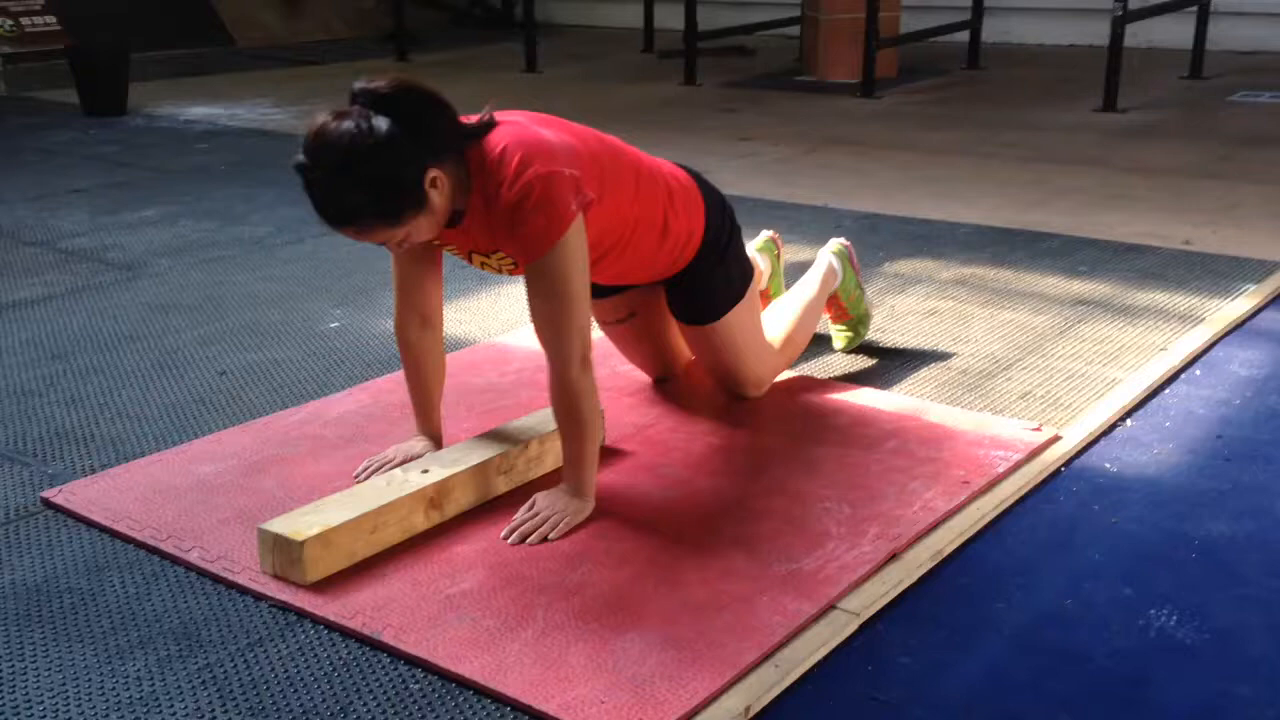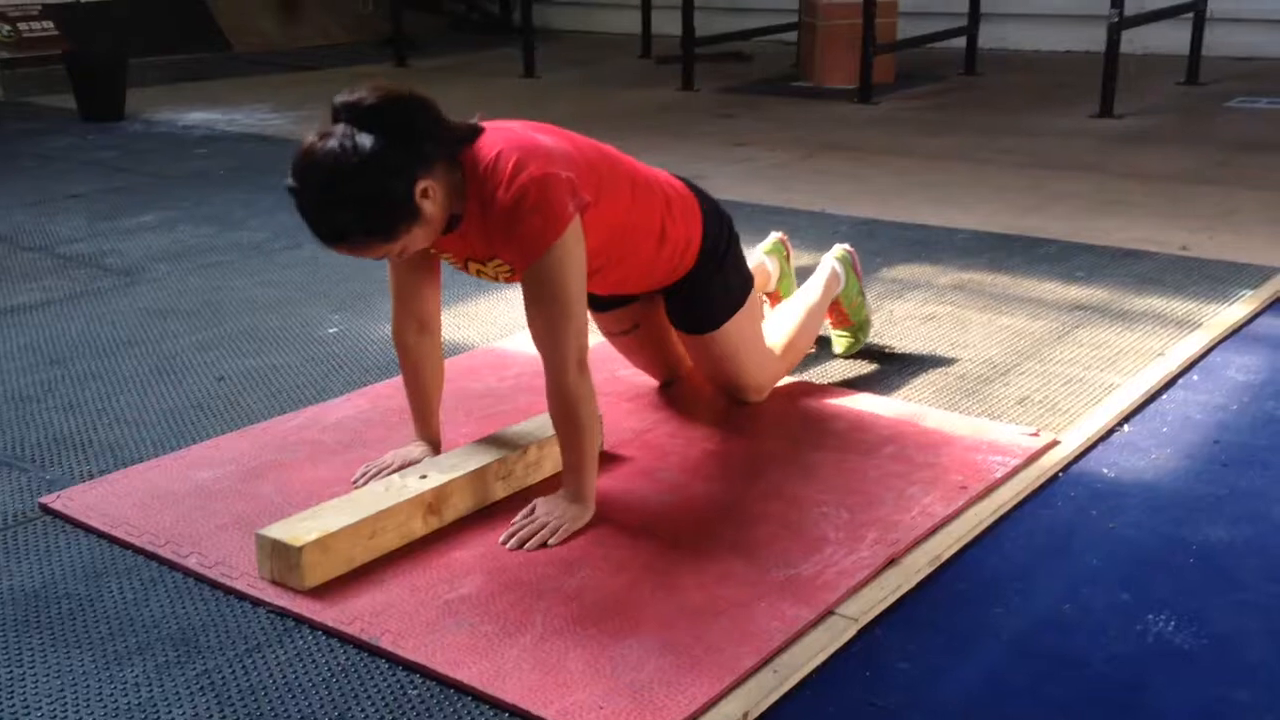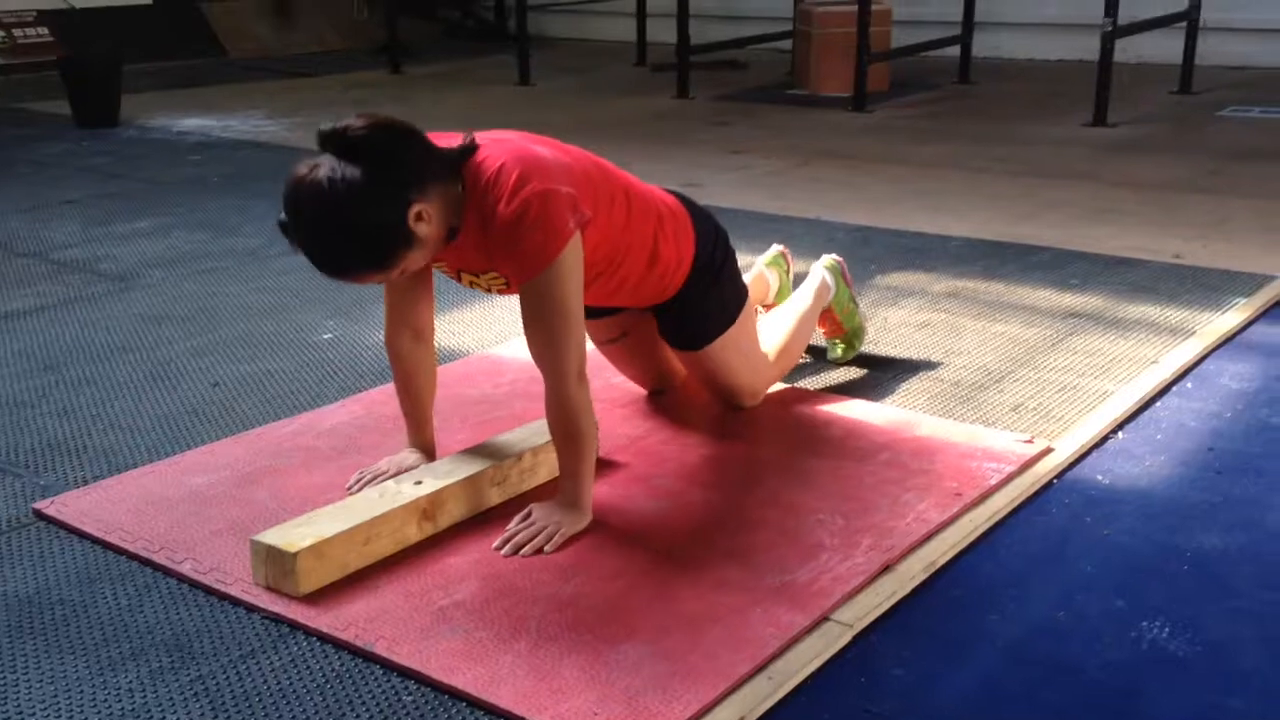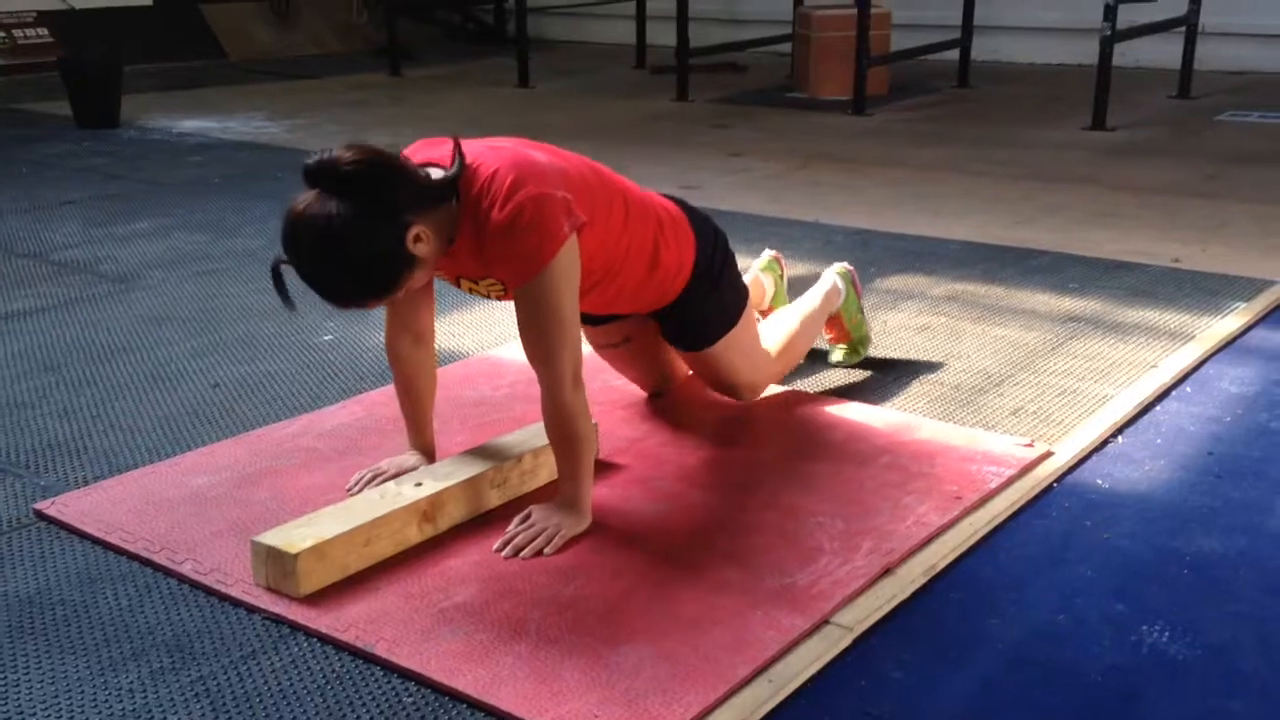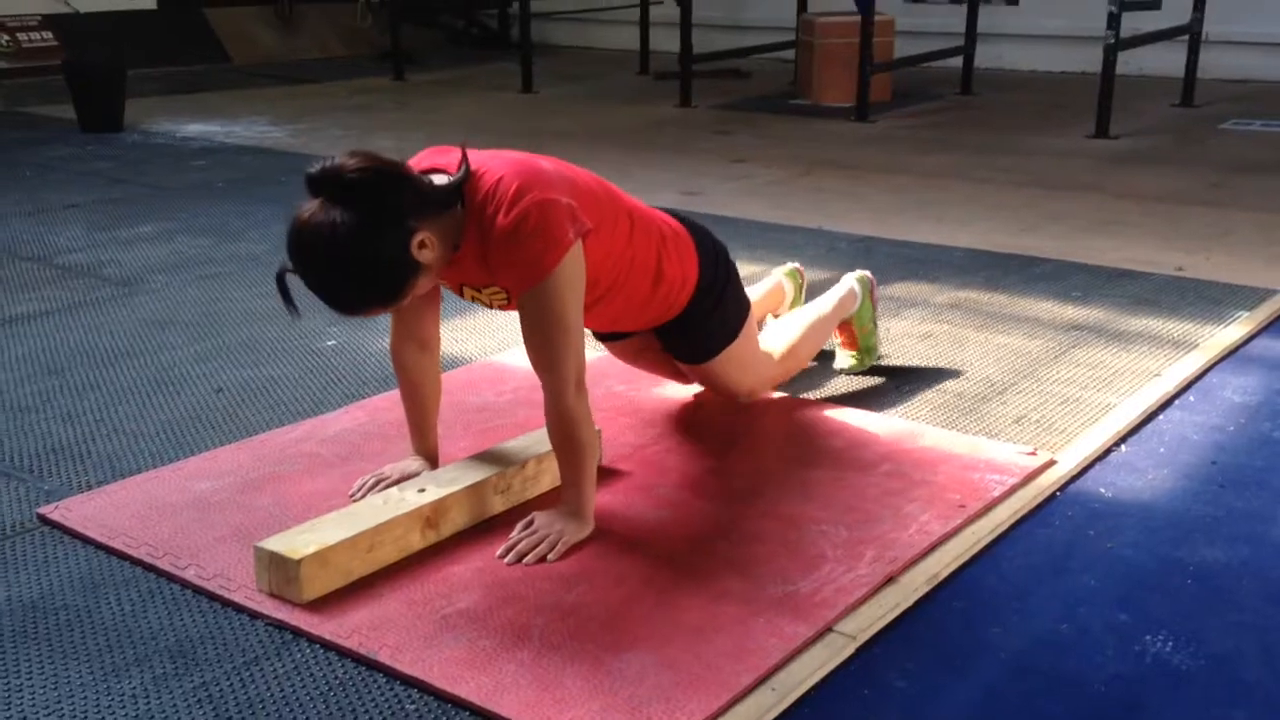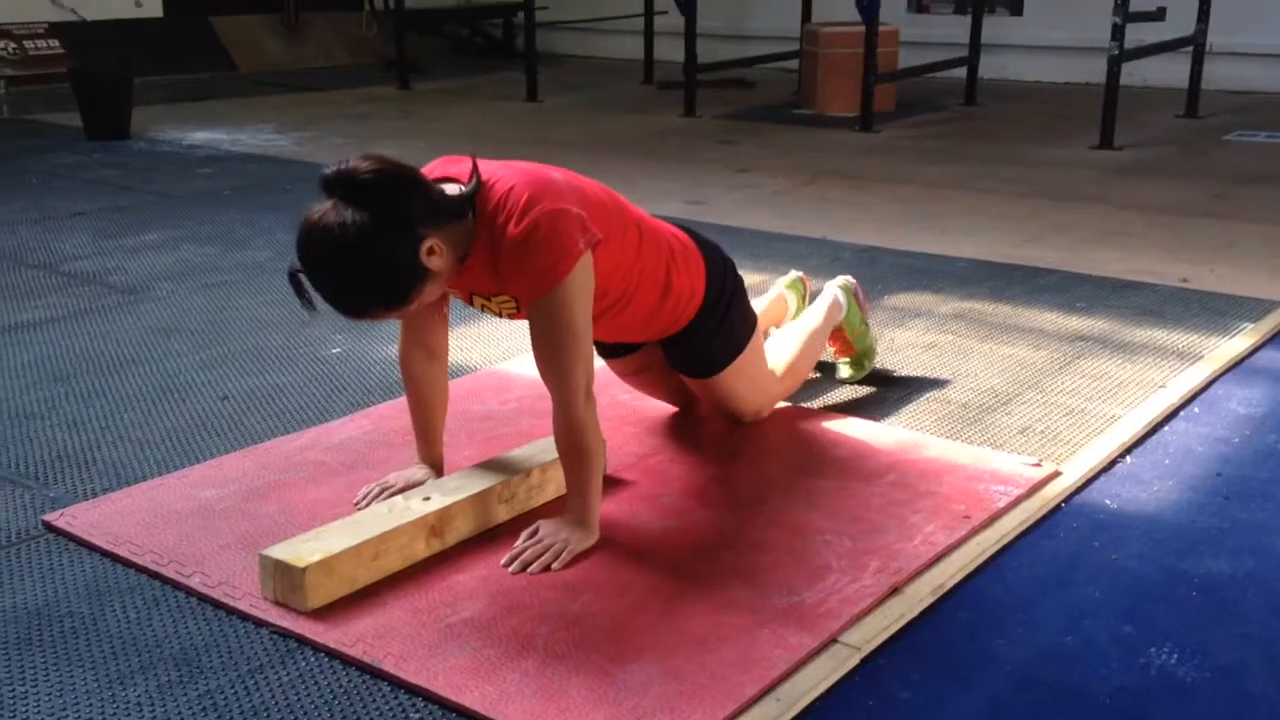
dt=0.2s
person 1, frame 1
left shoulder: (530, 189)
right shoulder: (415, 175)
left elbow: (570, 358)
right elbow: (416, 321)
left wrist: (579, 490)
right wrist: (427, 435)
left hip: (686, 229)
right hip: (613, 243)
left knee: (750, 377)
right knee: (667, 368)
left ankle: (830, 271)
right ankle: (756, 262)
person 1, frame 2
left shoulder: (524, 193)
right shoulder: (411, 175)
left elbow: (565, 363)
right elbow: (413, 327)
left wrist: (578, 493)
right wrist: (427, 440)
left hip: (684, 239)
right hip: (613, 252)
left knee: (750, 382)
right knee: (672, 371)
left ankle: (832, 276)
right ankle: (768, 267)
person 1, frame 3
left shoulder: (524, 207)
right shoulder: (406, 185)
left elbow: (564, 375)
right elbow: (406, 336)
left wrist: (574, 502)
right wrist: (419, 447)
left hip: (677, 255)
right hip: (607, 263)
left knee: (744, 387)
right knee: (662, 379)
left ankle: (823, 285)
right ankle: (764, 278)
person 1, frame 4
left shoulder: (521, 213)
right shoulder: (401, 197)
left elbow: (561, 378)
right elbow: (407, 338)
left wrist: (574, 504)
right wrist: (420, 449)
left hip: (678, 258)
right hip: (611, 270)
left knee: (746, 379)
right knee: (660, 381)
left ankle: (834, 291)
right ankle: (761, 282)
person 1, frame 5
left shoulder: (526, 221)
right shoulder: (408, 204)
left elbow: (563, 384)
right elbow: (412, 344)
left wrist: (576, 510)
right wrist: (423, 454)
left hip: (680, 274)
right hip: (617, 287)
left knee: (750, 381)
right knee: (697, 373)
left ankle: (846, 298)
right ankle: (780, 288)
person 1, frame 6
left shoulder: (535, 230)
right shoulder: (417, 211)
left elbow: (572, 394)
right elbow: (421, 352)
left wrist: (581, 520)
right wrist: (429, 462)
left hip: (688, 290)
right hip: (622, 303)
left knee: (753, 400)
right knee: (692, 397)
left ankle: (835, 305)
right ankle: (784, 299)
